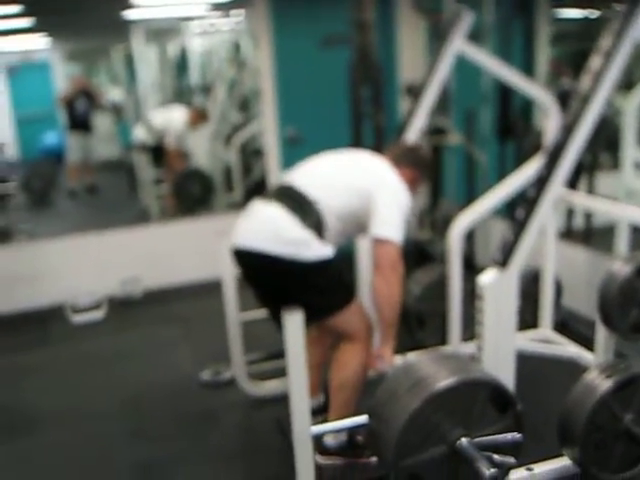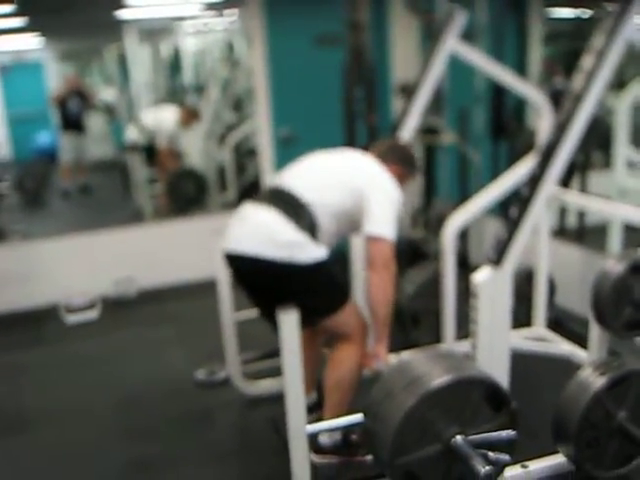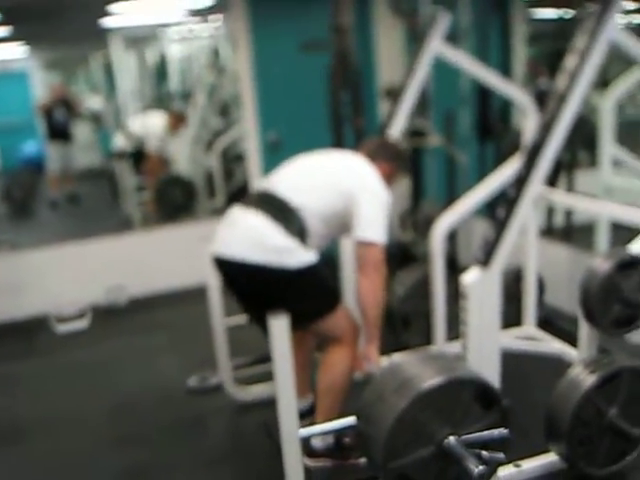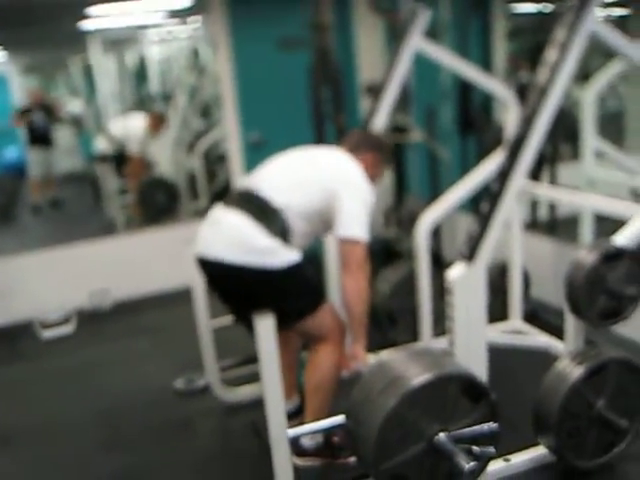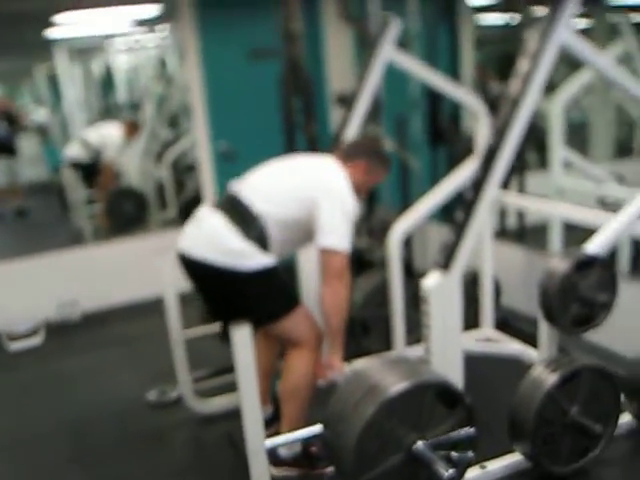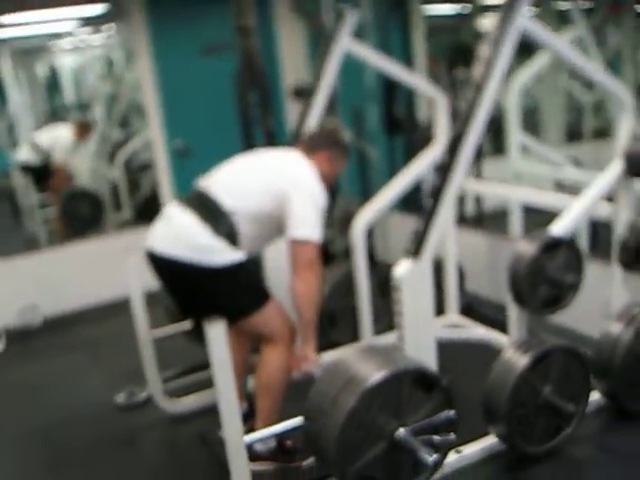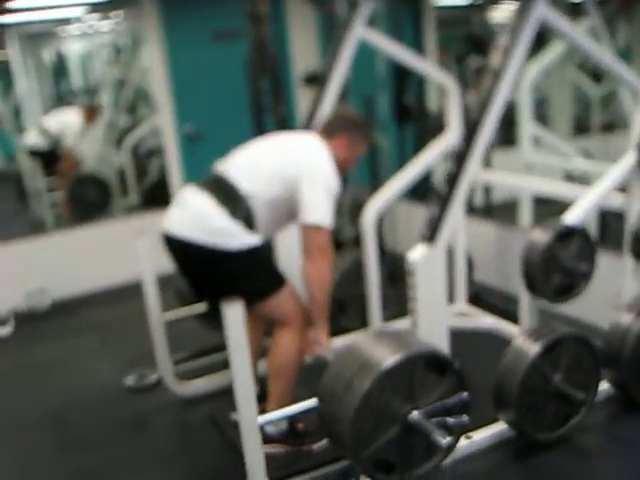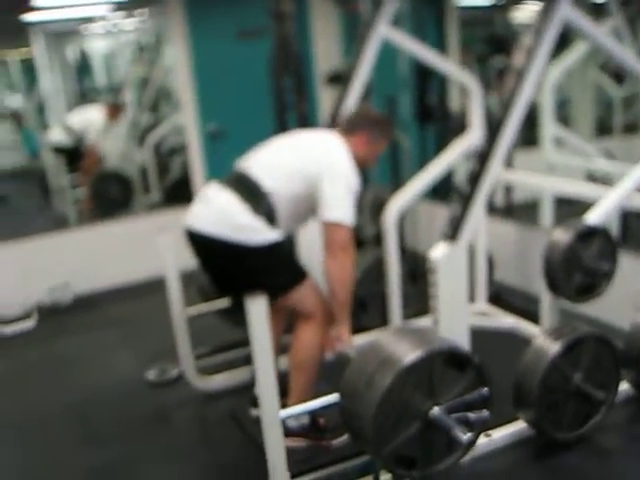
dt=0.3s
person 1, frame 1
left shoulder: (351, 161)
right shoulder: (392, 187)
right elbow: (387, 269)
right wrist: (387, 345)
left hip: (247, 238)
right hip: (289, 247)
left knee: (319, 321)
right knee: (356, 334)
left ankle: (311, 410)
right ankle: (335, 441)
person 1, frame 2
left shoulder: (336, 160)
right shoulder: (383, 184)
right elbow: (380, 267)
right wrist: (381, 344)
left hip: (238, 242)
right hip: (283, 250)
left knee: (311, 320)
right knee: (351, 333)
left ankle: (305, 407)
right ankle: (329, 439)
person 1, frame 3
left shoulder: (323, 160)
right shoulder: (372, 185)
right elbow: (371, 270)
right wrist: (372, 345)
left hip: (227, 246)
right hip: (273, 254)
left knee: (300, 321)
right knee: (343, 336)
left ankle: (302, 410)
right ankle: (321, 443)
person 1, frame 4
left shoulder: (306, 156)
right shoulder: (354, 181)
right elbow: (354, 268)
right wrist: (359, 344)
left hip: (211, 246)
right hip: (255, 255)
left knee: (286, 320)
right knee: (329, 334)
left ankle: (289, 410)
right ankle: (310, 441)
person 1, frame 5
left shoulder: (309, 165)
right shoulder: (339, 192)
right elbow: (334, 276)
right wrist: (335, 354)
left hip: (195, 243)
right hip: (231, 256)
left knee: (269, 326)
right knee: (305, 340)
left ankle: (264, 419)
right ankle: (287, 451)
person 1, frame 6
left shoulder: (271, 161)
right shoulder: (307, 184)
right elbow: (305, 268)
right wrist: (308, 345)
left hip: (163, 241)
right hip: (200, 252)
left knee: (240, 322)
right knee: (278, 334)
right ankle: (263, 444)
person 1, frame 7
left shoulder: (290, 143)
right shoulder: (321, 168)
right elbow: (318, 253)
right wrist: (321, 329)
left hip: (179, 224)
right hip: (216, 236)
left knee: (255, 305)
right knee: (292, 319)
right ankle: (274, 427)
person 1, frame 8
left shoulder: (311, 142)
right shoulder: (339, 166)
right elbow: (339, 250)
right wrist: (343, 325)
left hip: (201, 220)
right hip: (237, 232)
left knee: (277, 300)
right knee: (314, 313)
right ankle: (295, 421)
